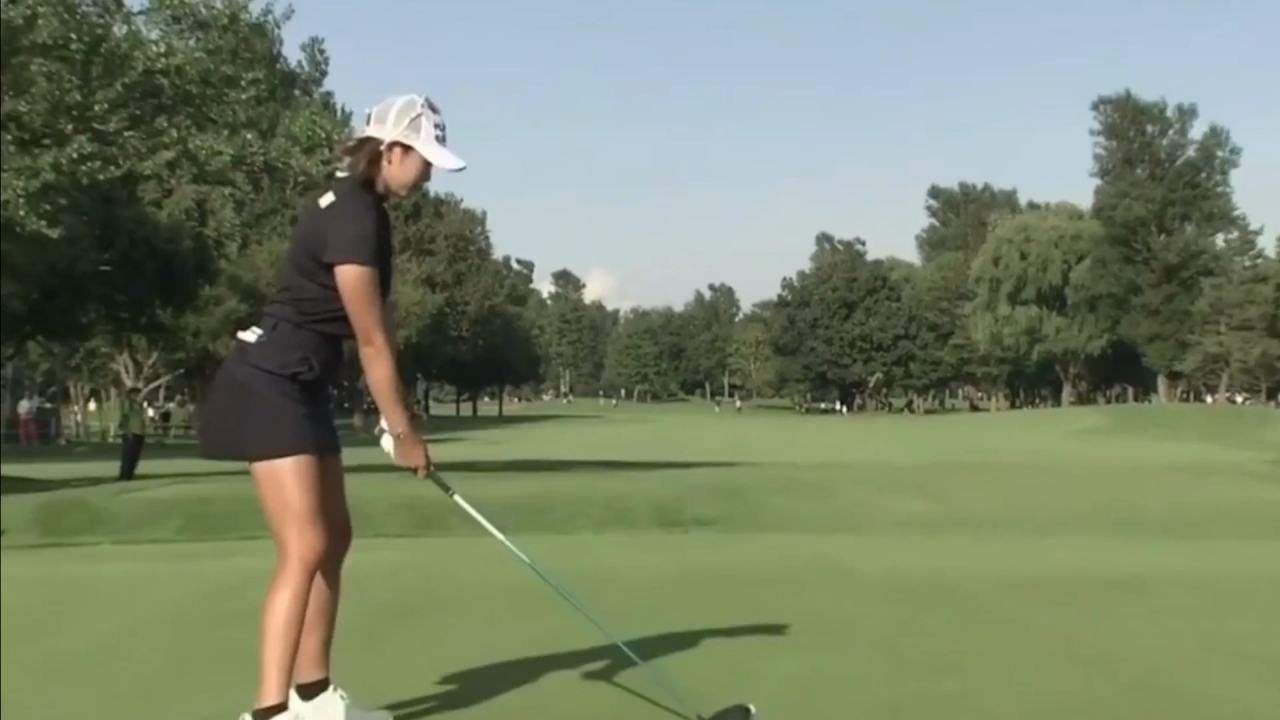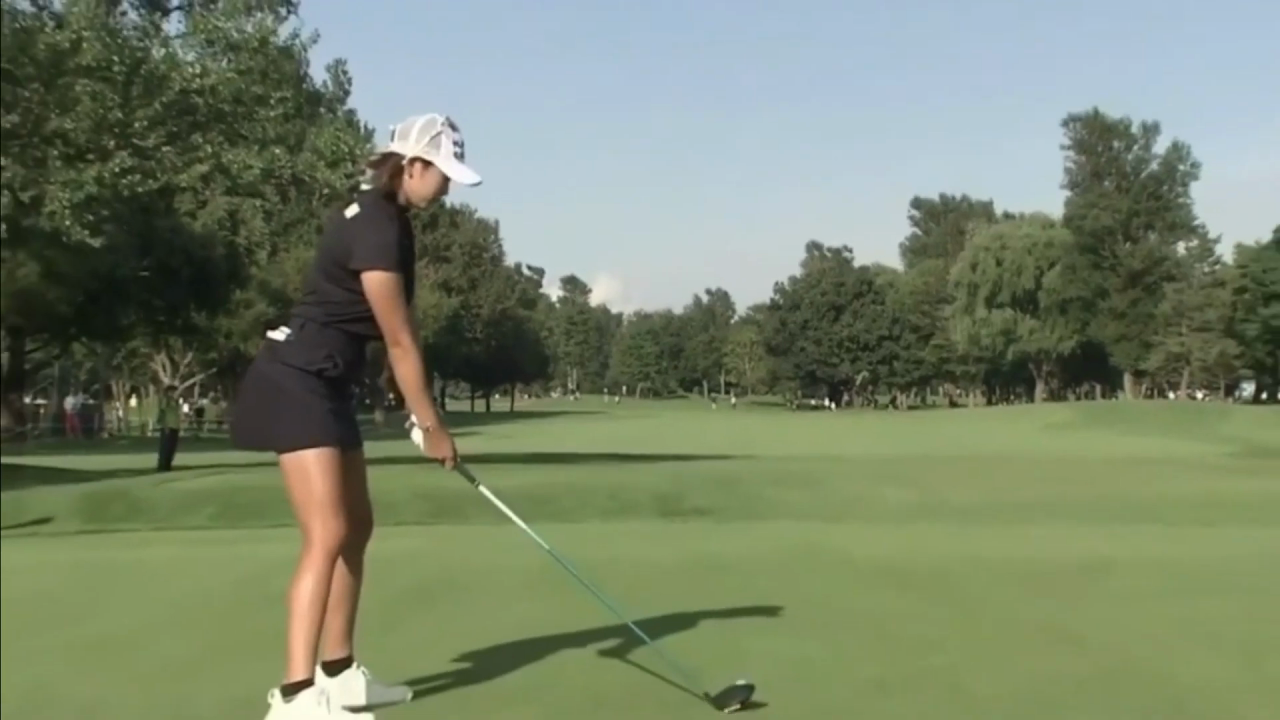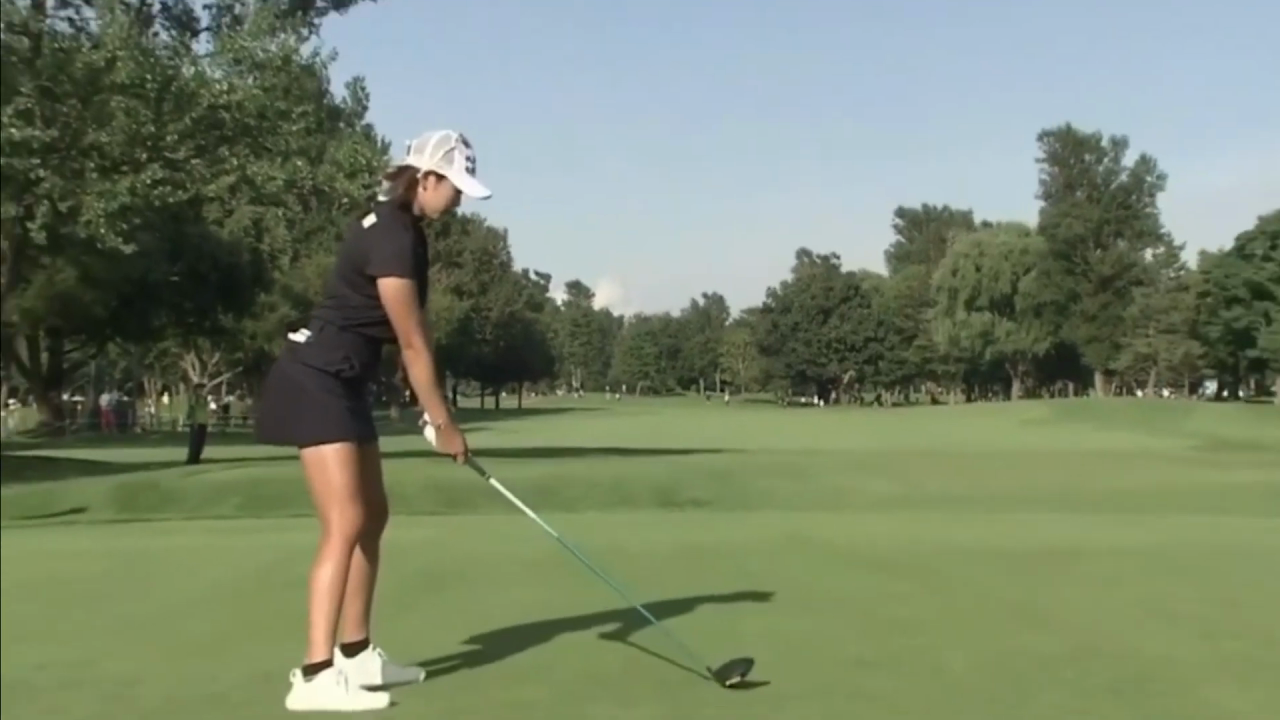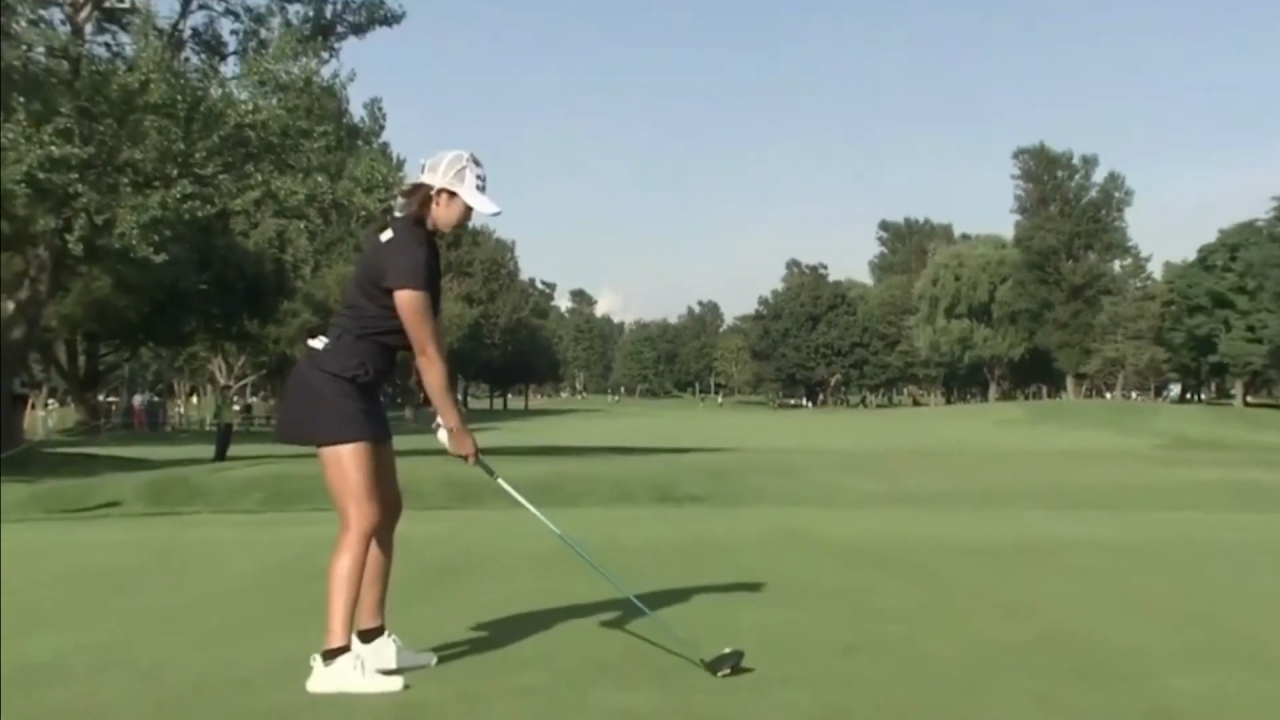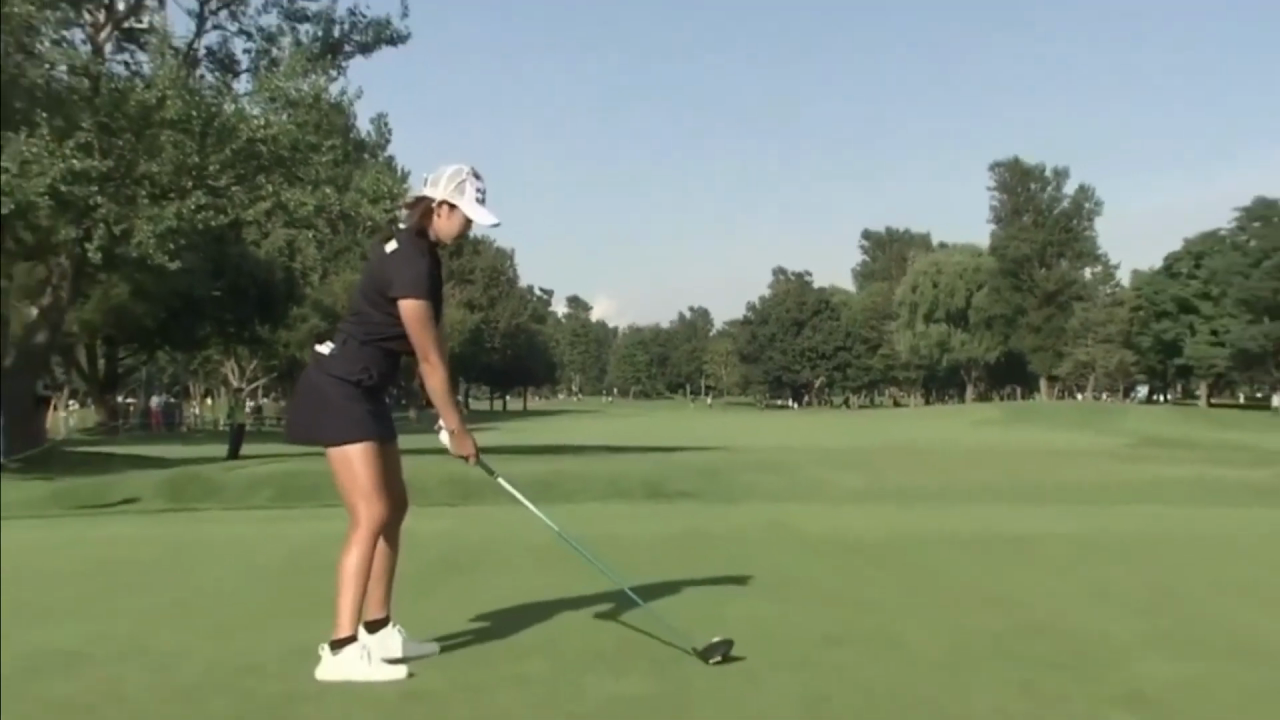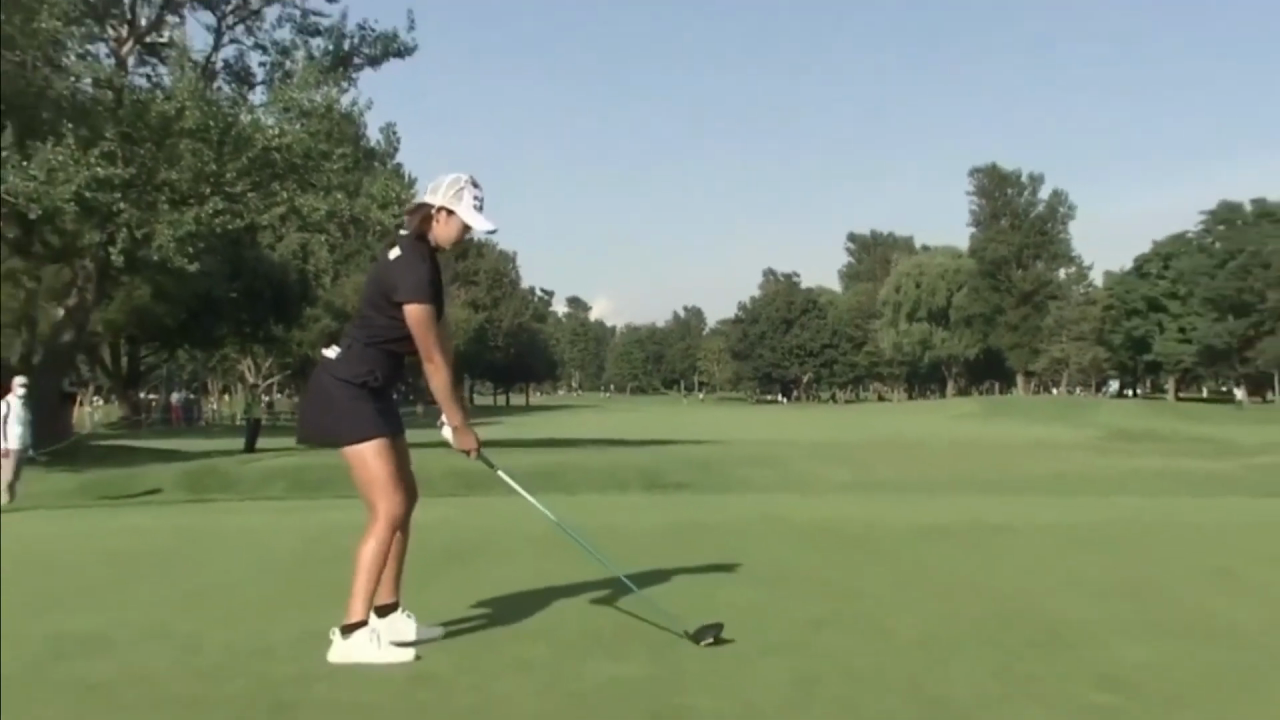
dt=0.3s
person 1, frame 1
left shoulder: (361, 207)
right shoulder: (352, 218)
left elbow: (373, 329)
right elbow: (372, 341)
left wrist: (396, 420)
right wrist: (404, 433)
left hip: (298, 387)
right hip: (269, 385)
left knee: (333, 538)
right knee: (305, 548)
person 1, frame 2
left shoulder: (385, 217)
right shoulder: (376, 227)
left elbow: (398, 333)
right elbow: (399, 341)
left wrist: (422, 415)
right wrist: (432, 426)
left hip: (324, 384)
right hip: (297, 383)
left knee: (355, 526)
right knee: (328, 534)
person 1, frame 3
left shoulder: (399, 227)
right shoulder: (392, 237)
left elbow: (411, 335)
right elbow: (413, 343)
left wrist: (434, 413)
right wrist: (443, 422)
left hip: (341, 383)
right hip: (316, 381)
left knee: (372, 516)
right knee: (345, 525)
left ankle: (355, 655)
right ankle: (315, 676)
person 1, frame 4
left shoulder: (415, 241)
right shoulder: (407, 251)
left elbow: (427, 344)
right elbow: (426, 351)
left wrist: (447, 415)
right wrist: (455, 426)
left hip: (357, 386)
right hip: (333, 385)
left knee: (386, 511)
right knee: (362, 519)
left ankle: (371, 640)
right ankle: (334, 660)
person 1, frame 5
left shoulder: (419, 252)
right shoulder: (410, 261)
left elbow: (432, 349)
right elbow: (429, 358)
left wrist: (450, 418)
right wrist: (457, 428)
left hip: (363, 390)
right hip: (340, 389)
left knee: (393, 507)
right knee: (371, 516)
left ankle: (377, 631)
right ankle: (341, 650)
person 1, frame 6
left shoulder: (421, 258)
right shoulder: (411, 268)
left elbow: (441, 344)
right elbow: (433, 359)
left wrist: (454, 413)
right wrist: (459, 424)
left hip: (370, 390)
right hip: (347, 391)
left knee: (404, 499)
right knee: (389, 507)
left ankle: (387, 615)
right ankle: (352, 633)
